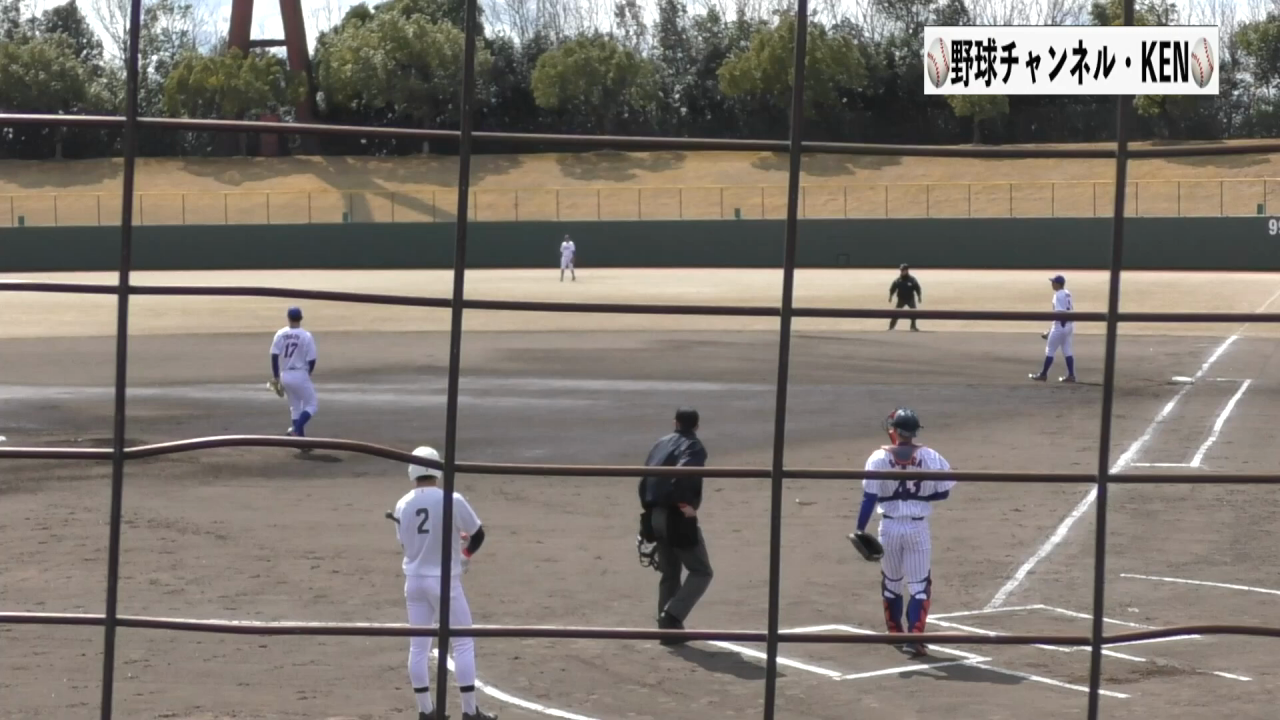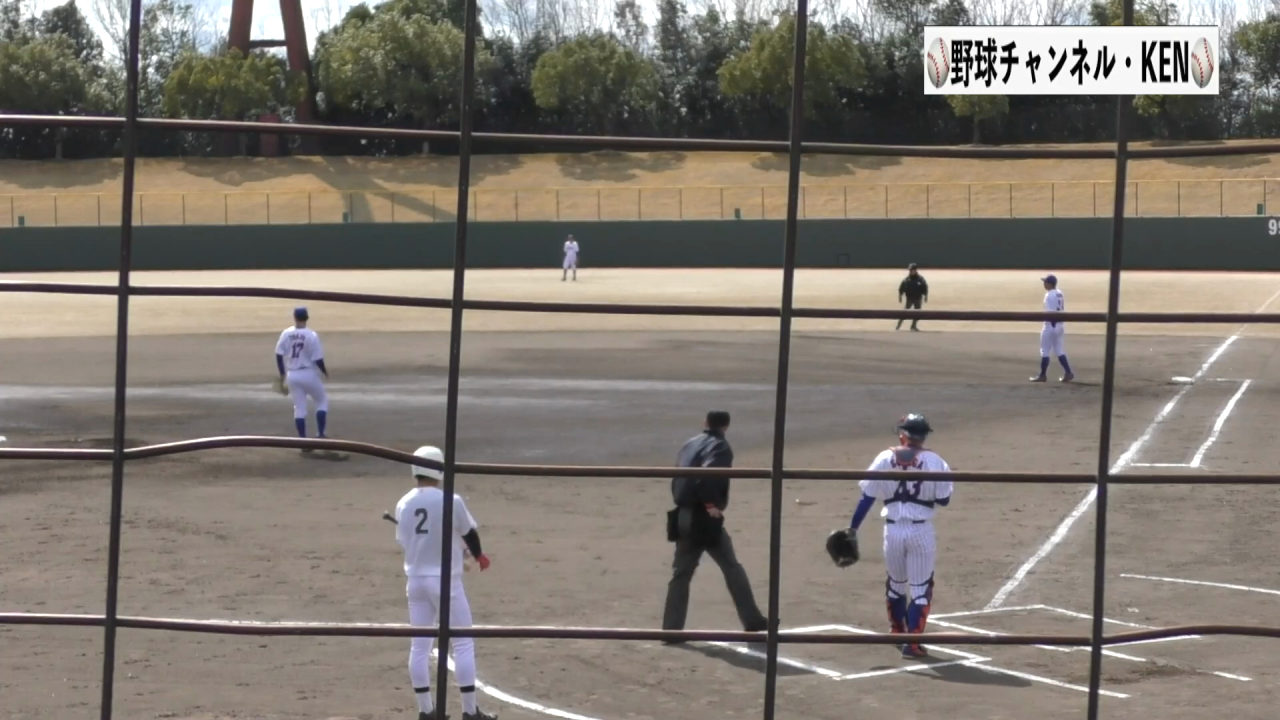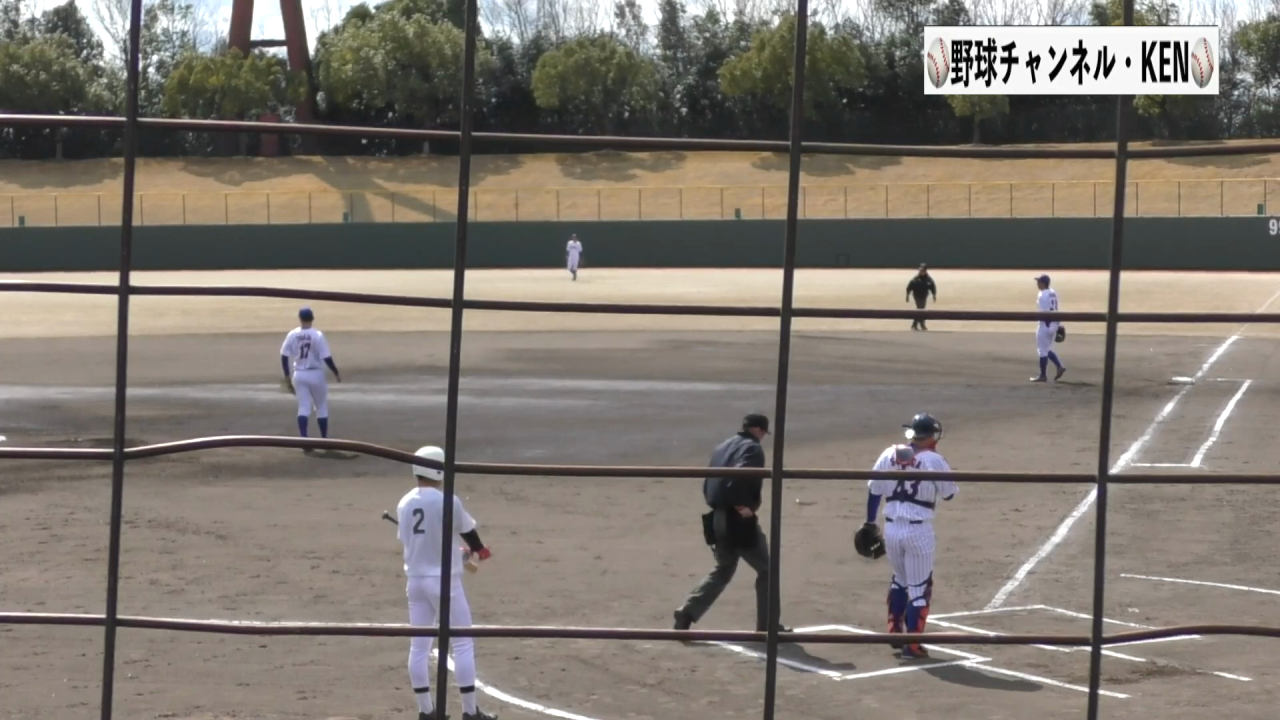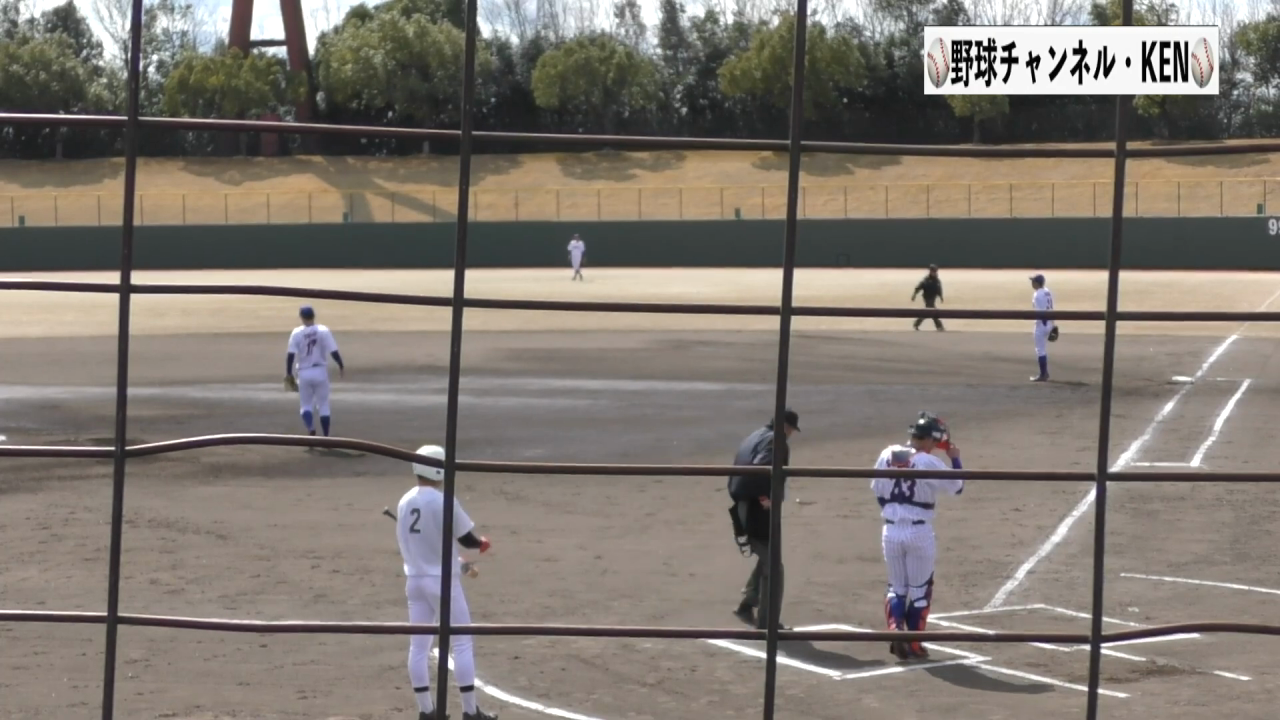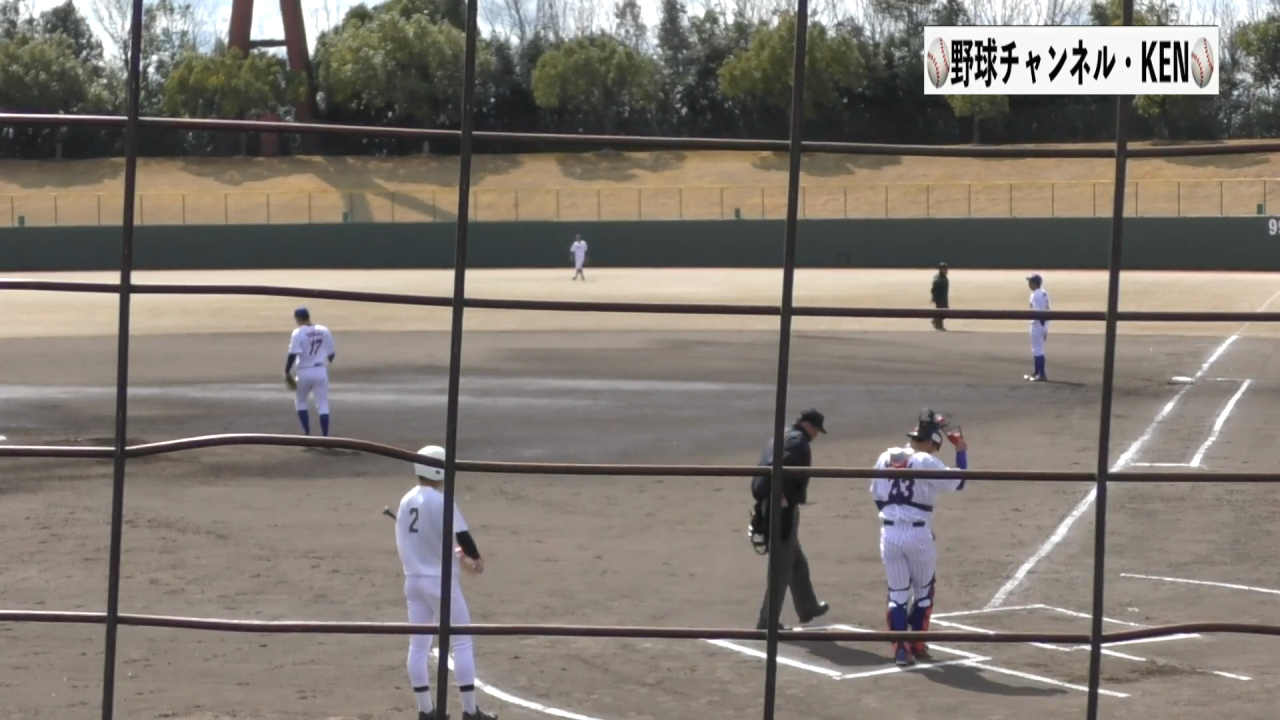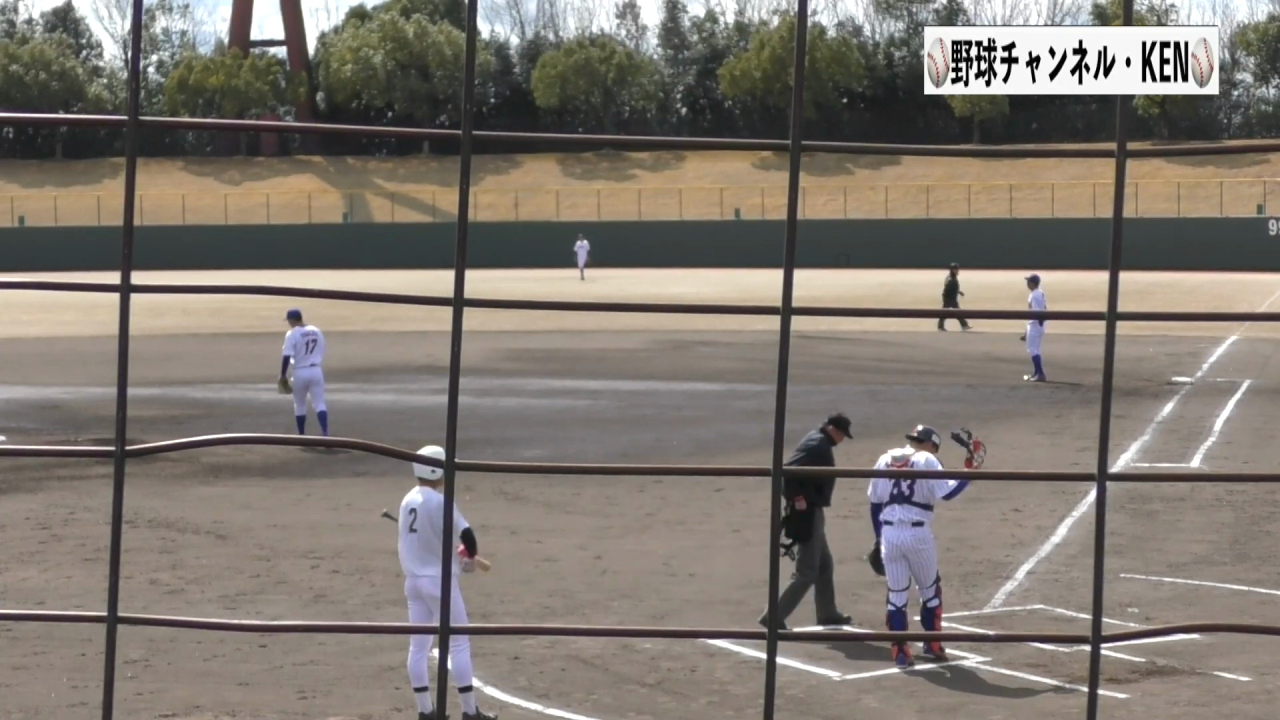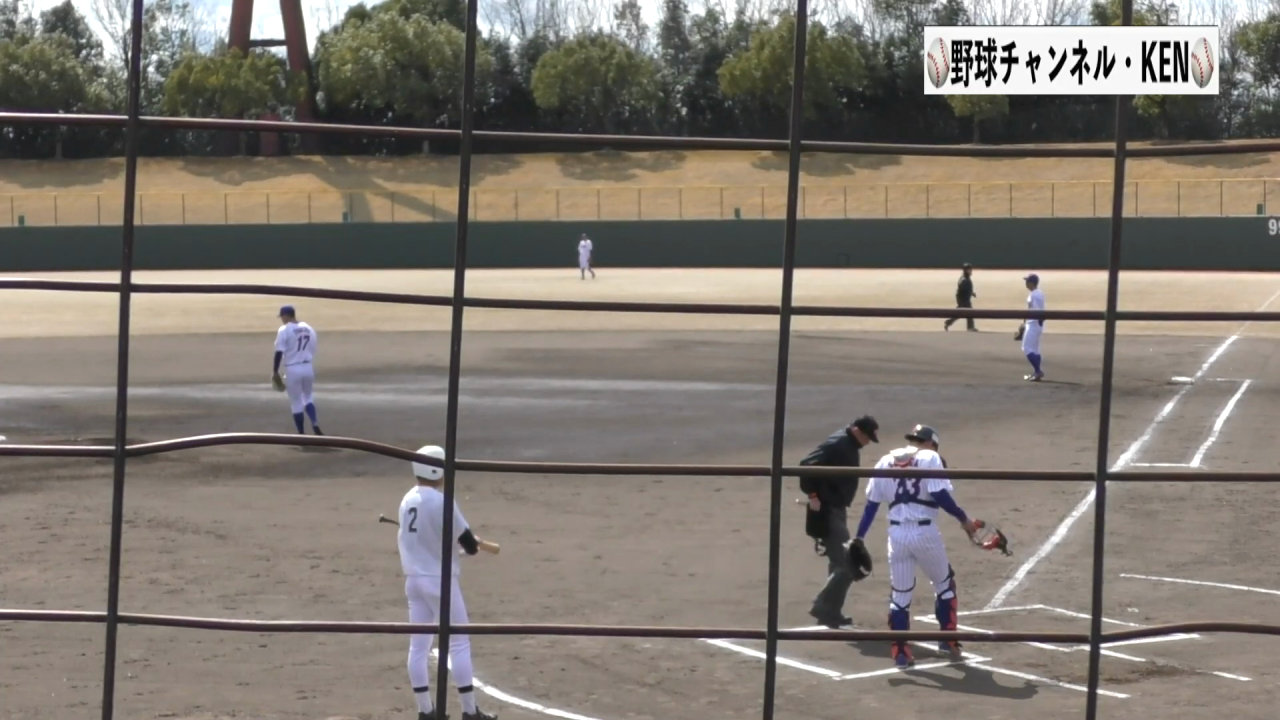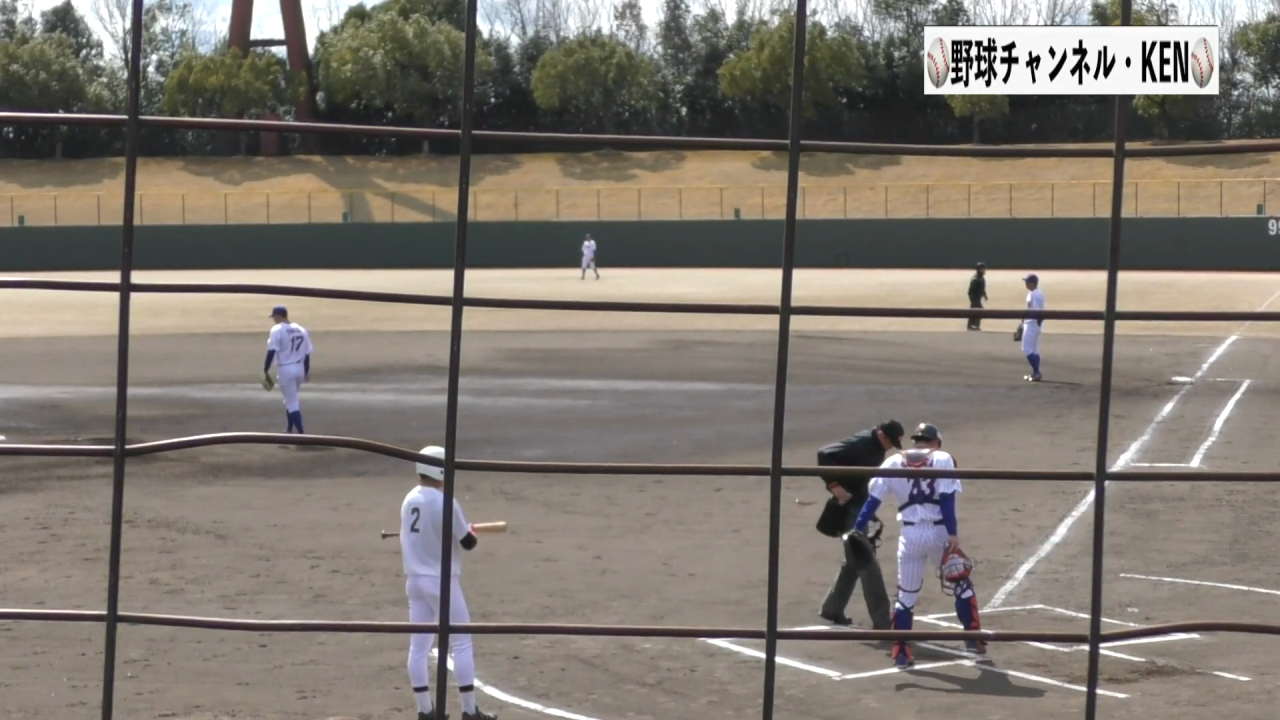
dt=0.2s
person 1, frame 1
left shoulder: (403, 505)
right shoulder: (453, 501)
left elbow: (406, 543)
right elbow: (477, 534)
right wrist: (467, 552)
left hip: (415, 581)
right hip: (444, 581)
left knee: (418, 646)
right knee: (463, 643)
person 1, frame 2
left shoulder: (403, 504)
right shoulder: (451, 501)
left elbow: (404, 542)
right elbow: (469, 534)
right wrist: (478, 556)
left hip: (416, 580)
right hip: (445, 580)
left knee: (419, 646)
right knee: (463, 643)
person 1, frame 3
left shoulder: (404, 504)
right shoulder: (448, 501)
left elbow: (407, 540)
right elbow: (468, 534)
right wrist: (481, 550)
left hip: (415, 580)
right hip: (444, 581)
left knee: (419, 646)
right knee: (462, 644)
person 1, frame 4
left shoulder: (404, 502)
right shoulder: (444, 502)
left elbow: (406, 541)
right elbow: (466, 538)
right wrist: (481, 544)
left hip: (415, 580)
right hip: (442, 580)
left knee: (419, 646)
right knee: (462, 643)
person 1, frame 5
left shoulder: (406, 501)
right shoulder: (441, 502)
right elbow: (463, 538)
right wrist: (475, 557)
left hip: (414, 579)
right hip: (440, 580)
left knee: (418, 645)
right knee: (462, 643)
person 1, frame 6
left shoulder: (408, 500)
right shoulder: (440, 502)
right elbow: (466, 535)
left wrist: (454, 549)
right wrist: (471, 554)
left hip: (414, 580)
right hip: (439, 581)
left knee: (418, 646)
right knee: (459, 645)
person 1, frame 7
left shoulder: (407, 500)
right shoulder: (442, 502)
right elbow: (466, 540)
left wrist: (456, 543)
right wrist: (473, 547)
left hip: (414, 580)
right hip: (440, 581)
left knee: (418, 646)
right knee: (459, 645)
person 1, frame 8
left shoulder: (409, 501)
right shoulder: (446, 503)
right elbow: (467, 543)
left wrist: (462, 532)
right wrist: (471, 533)
left hip: (415, 580)
right hip: (442, 582)
left knee: (419, 645)
right knee: (461, 644)
person 2, frame 1
left shoulder: (880, 457)
right shoulder: (930, 456)
left elbow: (870, 495)
right elbow: (943, 492)
left wrist: (860, 528)
right wrist: (919, 495)
left hip: (890, 527)
right hip: (918, 528)
left knee: (892, 582)
right knee: (920, 585)
left ankle: (896, 636)
right ankle: (914, 638)
person 2, frame 2
left shoulder: (885, 458)
right shoulder: (934, 460)
left elbow: (868, 496)
right elbow: (944, 500)
left wrist: (853, 528)
left hip: (893, 530)
right hip: (921, 531)
left knee: (896, 584)
right knee: (920, 588)
left ankle: (899, 636)
right ankle: (912, 643)
person 2, frame 3
left shoulder: (888, 455)
right shoulder: (933, 460)
left elbow: (874, 492)
right elbow: (948, 493)
left wrist: (869, 522)
left hip: (891, 528)
right hip: (919, 531)
left knee: (899, 580)
right knee: (918, 588)
left ankle: (895, 628)
right ankle: (911, 643)
person 2, frame 4
left shoulder: (886, 456)
right shoulder: (928, 462)
right elbow: (957, 487)
right wrist: (955, 458)
left hip: (891, 531)
right hip: (919, 533)
left knee: (896, 587)
right knee: (919, 590)
left ankle: (896, 635)
right ankle: (913, 644)
person 2, frame 5
left shoulder: (884, 458)
right shoulder: (925, 461)
right elbow: (957, 484)
right wrist: (960, 451)
left hip: (889, 534)
right hip: (917, 534)
left knee: (897, 593)
right knee: (923, 590)
left ankle: (901, 648)
right ankle: (916, 644)
person 2, frame 6
left shoulder: (884, 460)
right shoulder: (926, 459)
left elbow: (875, 504)
right elbow: (947, 493)
left wrist: (878, 537)
right wrist: (968, 476)
left hip: (889, 534)
right hip: (917, 534)
left knee: (896, 594)
right knee: (930, 590)
left ankle: (900, 652)
right ankle: (932, 645)
person 2, frame 7
left shoulder: (886, 462)
right shoulder: (930, 458)
left elbow: (871, 502)
right elbow: (940, 496)
left wrist: (859, 536)
right wrist: (964, 519)
left hip: (897, 534)
right hip: (925, 533)
left knee: (900, 594)
right knee: (944, 584)
left ankle: (900, 652)
right ankle: (948, 641)
person 2, frame 8
left shoulder: (894, 462)
right shoulder: (942, 458)
left elbow: (873, 499)
right elbow: (947, 498)
left wrist: (858, 531)
right wrist: (953, 534)
left hip: (910, 535)
right hip: (939, 533)
left knee: (906, 594)
right knee: (960, 582)
left ankle: (900, 653)
right ankle: (973, 638)
person 3, frame 1
left shoulder: (659, 444)
right shoulder: (695, 448)
left elbow: (645, 482)
right elbow: (683, 476)
left wrist: (651, 510)
right wrist: (684, 504)
left hip: (657, 517)
right hip: (680, 520)
left knee: (669, 575)
right knee: (702, 573)
left ankle: (669, 632)
right ankle: (673, 615)
person 3, frame 2
left shoulder: (689, 444)
right shoulder: (720, 447)
left elbow: (677, 482)
right elbow: (708, 476)
left wrist: (686, 504)
right wrist: (711, 504)
left hip: (684, 517)
right hip: (706, 519)
left knee: (681, 575)
right knee: (733, 571)
left ankle: (671, 630)
right ankle: (754, 623)
person 3, frame 3
left shoulder: (722, 447)
right shoulder: (753, 449)
left elbow: (709, 484)
right elbow: (739, 478)
left wrist: (720, 506)
right wrist: (743, 506)
left hip: (719, 517)
right hip: (741, 520)
left knee: (721, 572)
right knee: (765, 570)
left ankle: (687, 614)
right ankle: (766, 626)
person 3, frame 4
left shoulder: (752, 438)
right shoulder: (777, 442)
left elbow: (737, 473)
right elbow: (762, 469)
left wrist: (741, 499)
right wrist: (764, 497)
left hip: (744, 508)
right hip: (761, 510)
left knee: (766, 561)
right knee: (772, 566)
left ankle: (747, 605)
right ankle: (765, 623)
person 3, frame 5
left shoulder: (784, 438)
right shoulder: (798, 442)
left elbow: (768, 469)
left wrist: (765, 499)
right wrist: (781, 496)
left hip: (770, 507)
right hip: (784, 509)
left knee: (797, 561)
right knee: (782, 569)
left ankle: (808, 609)
right ankle: (766, 623)
person 3, frame 6
left shoulder: (818, 444)
right shoulder: (817, 446)
left wrist: (797, 498)
right wrist: (798, 499)
left hip: (811, 512)
right hip: (808, 513)
left knee: (824, 563)
right knee: (806, 571)
left ankle: (828, 615)
right ankle: (774, 616)
person 3, frame 7
left shoulder: (851, 446)
right shoulder: (837, 444)
right elbow: (805, 465)
right wrist: (811, 496)
left hip: (837, 509)
right hip: (828, 512)
left knee: (839, 561)
right knee: (847, 563)
left ankle: (832, 614)
right ankle: (822, 608)
person 3, frame 8
left shoulder: (877, 447)
right shoulder: (859, 443)
right elbow: (824, 454)
right wrist: (834, 485)
left hip: (860, 509)
right hip: (848, 510)
left knee: (854, 561)
right knee: (867, 563)
left ankle: (832, 609)
right ankle: (881, 619)
